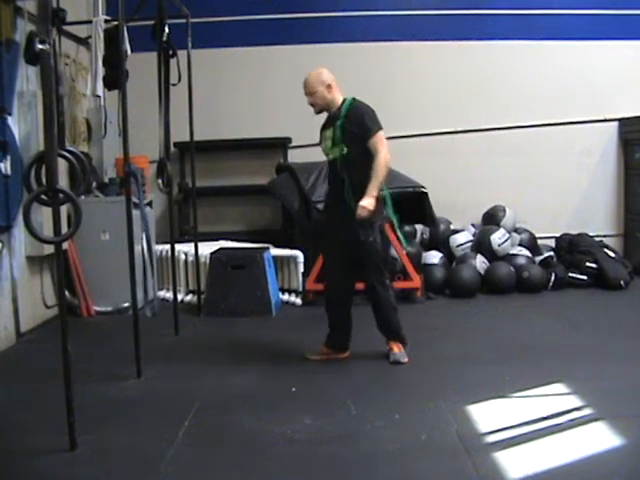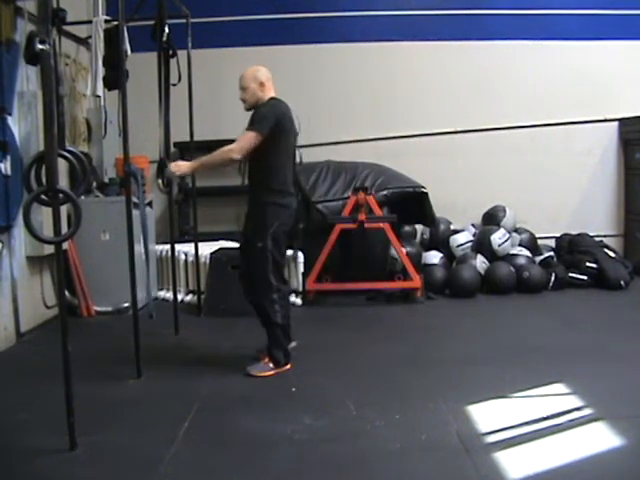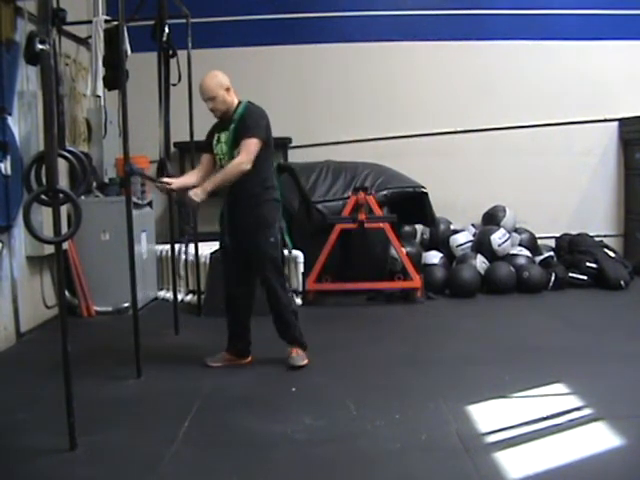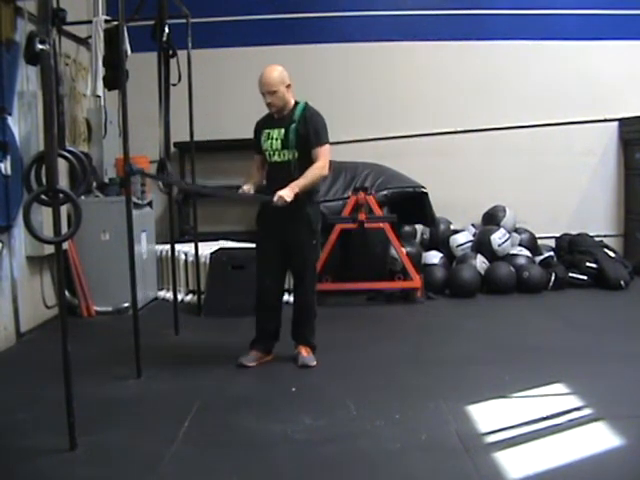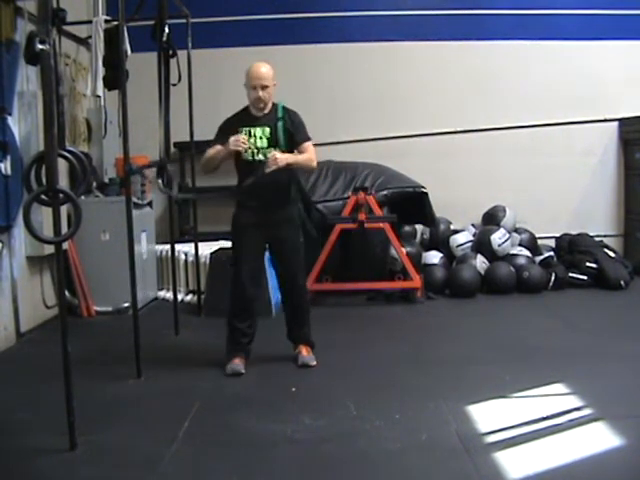
dt=1s
person 1, frame 1
left shoulder: (359, 113)
right shoulder: (327, 126)
left elbow: (382, 154)
left wrist: (371, 196)
left hip: (363, 210)
right hip: (336, 211)
left knee: (376, 276)
right knee: (335, 280)
left ankle: (395, 340)
right ankle: (337, 343)
person 1, frame 2
left shoulder: (270, 112)
right shoulder: (277, 113)
left elbow: (235, 152)
left wrist: (191, 166)
left hip: (272, 209)
right hip: (269, 206)
left knee: (268, 280)
right knee: (251, 274)
left ankle: (279, 356)
right ankle: (280, 336)
person 1, frame 3
left shoulder: (253, 116)
right shoulder: (217, 130)
left elbow: (243, 163)
right elbow: (204, 170)
left wrist: (204, 190)
right wrist: (178, 182)
left hip: (262, 211)
right hip: (233, 212)
left knee: (273, 280)
right knee: (235, 284)
left ankle: (296, 345)
right ankle: (238, 349)
person 1, frame 4
left shoulder: (309, 118)
right shoulder: (262, 125)
left elbow: (322, 166)
left wrist: (292, 189)
right wrist: (252, 185)
left hip: (302, 213)
right hip: (270, 213)
left knee: (304, 281)
right knee: (266, 283)
left ankle: (305, 344)
right ankle: (263, 345)
person 1, frame 5
left shoulder: (289, 118)
right shoulder: (233, 123)
left elbow: (311, 159)
right elbow: (206, 166)
left wrist: (286, 158)
right wrist: (226, 149)
left hip: (284, 213)
right hip: (248, 215)
left knee: (294, 282)
right knee: (243, 284)
left ankle: (302, 344)
right ankle: (238, 351)
